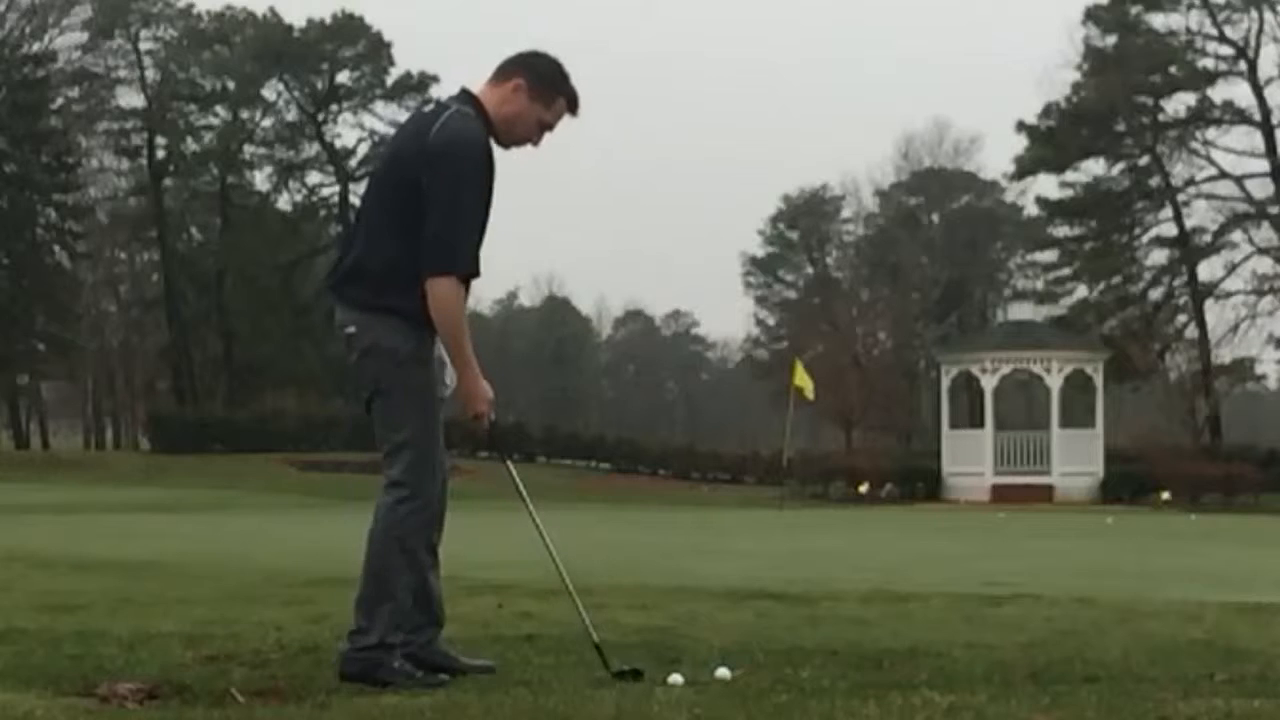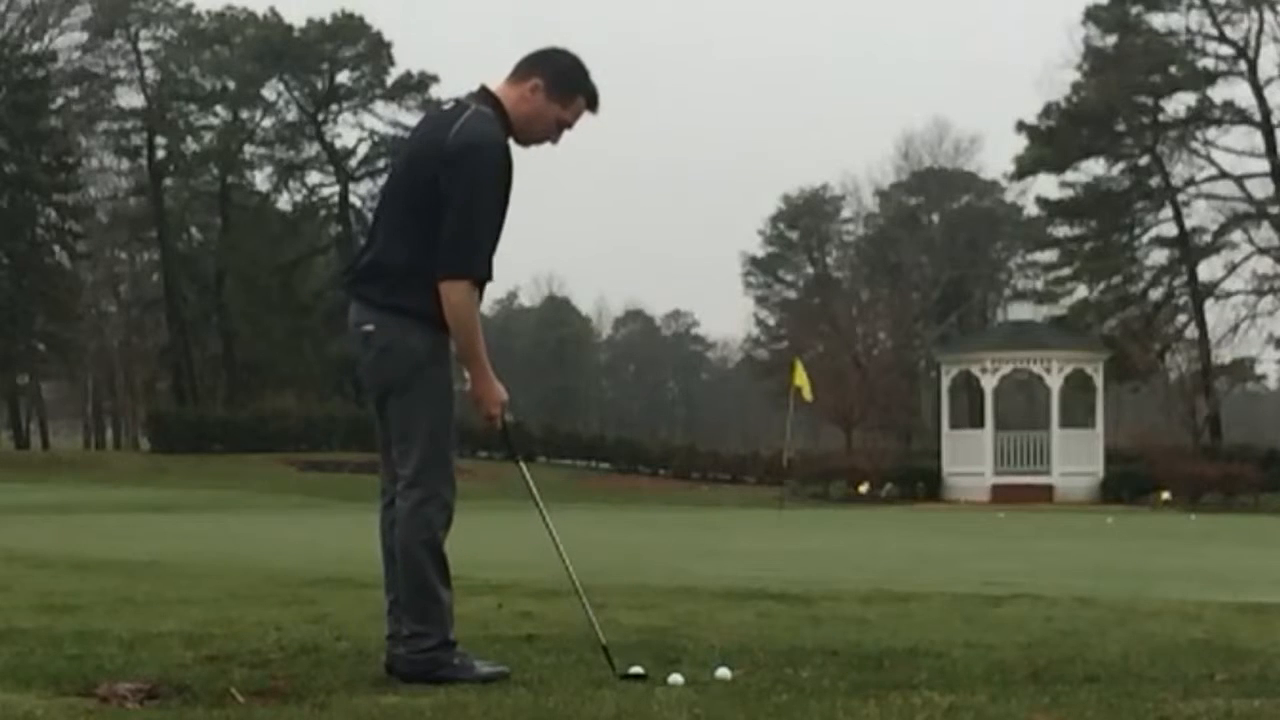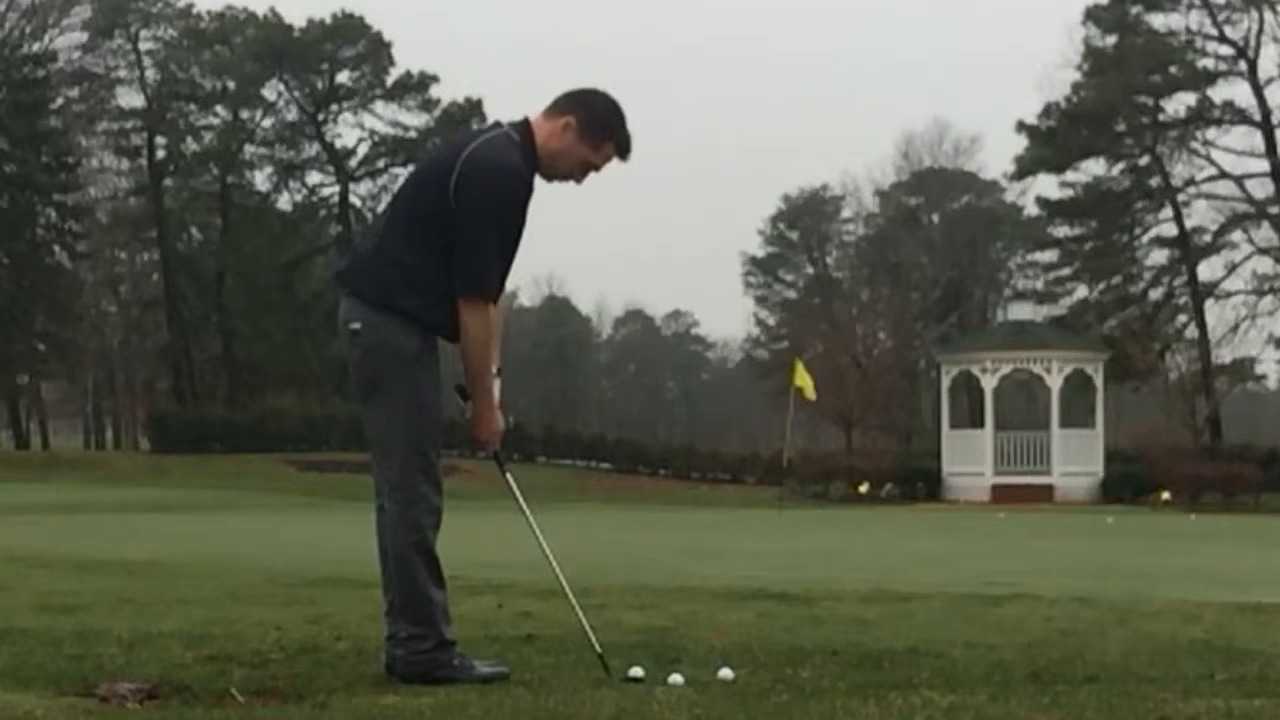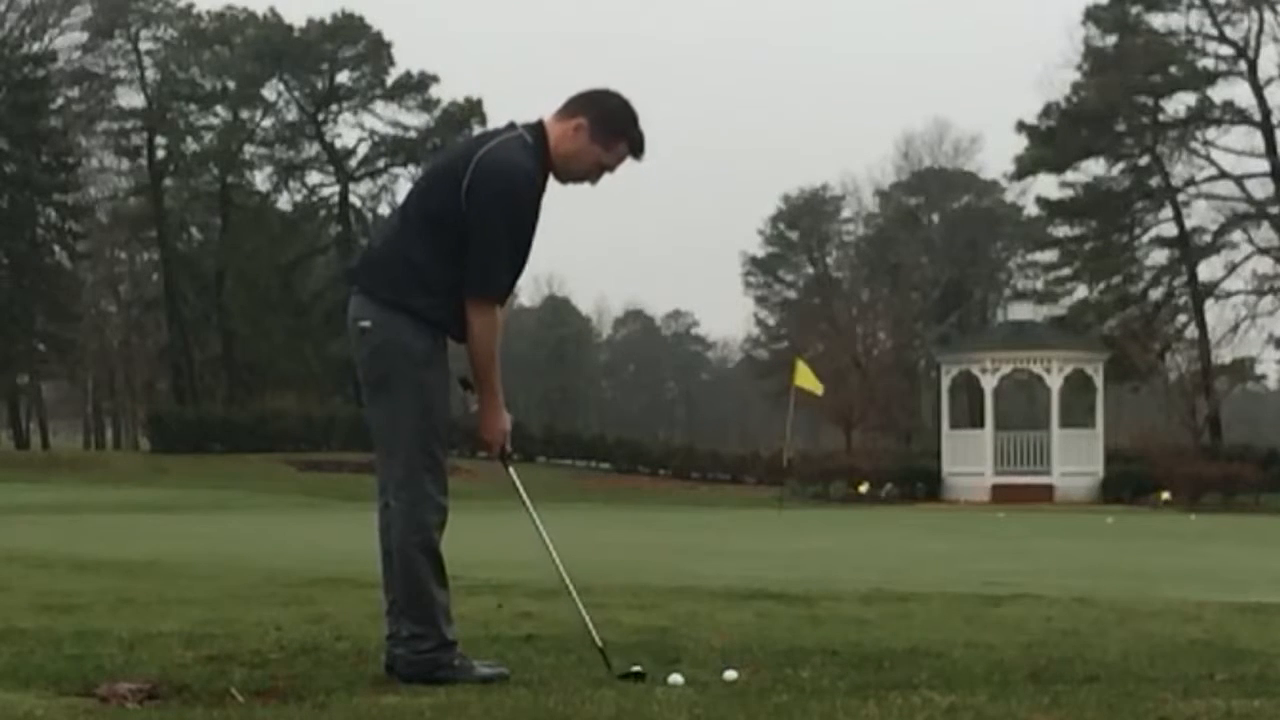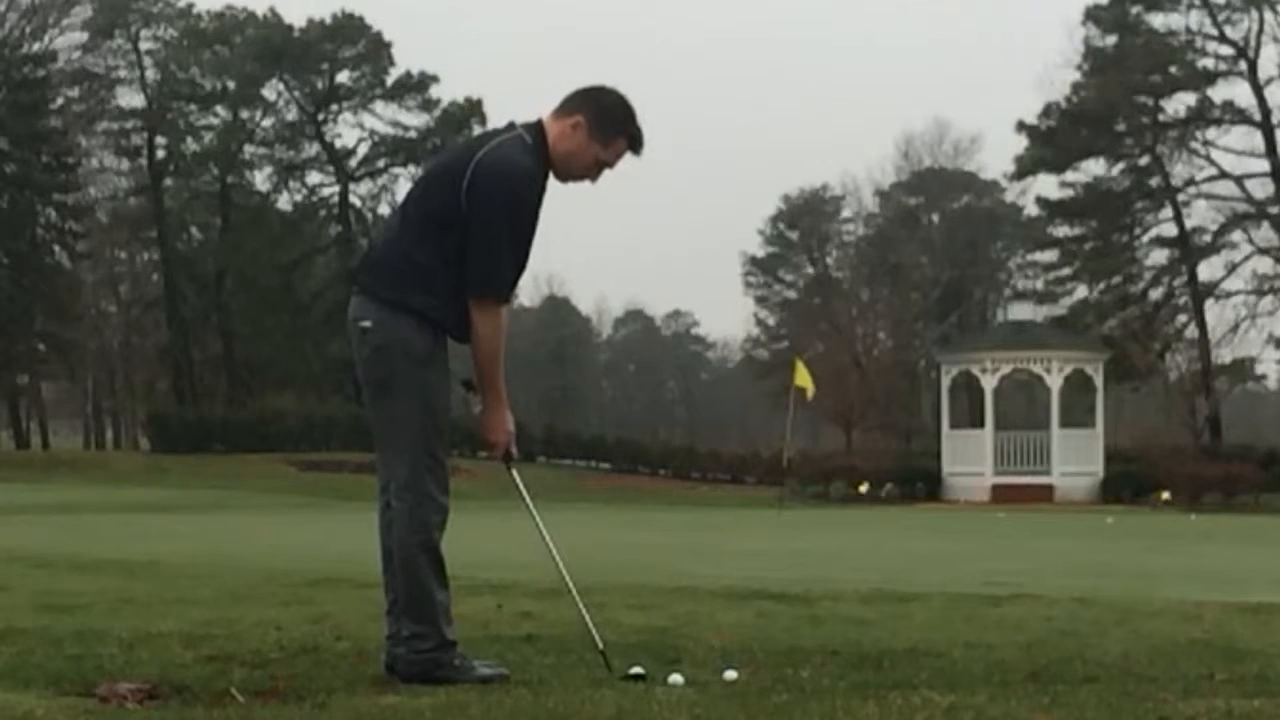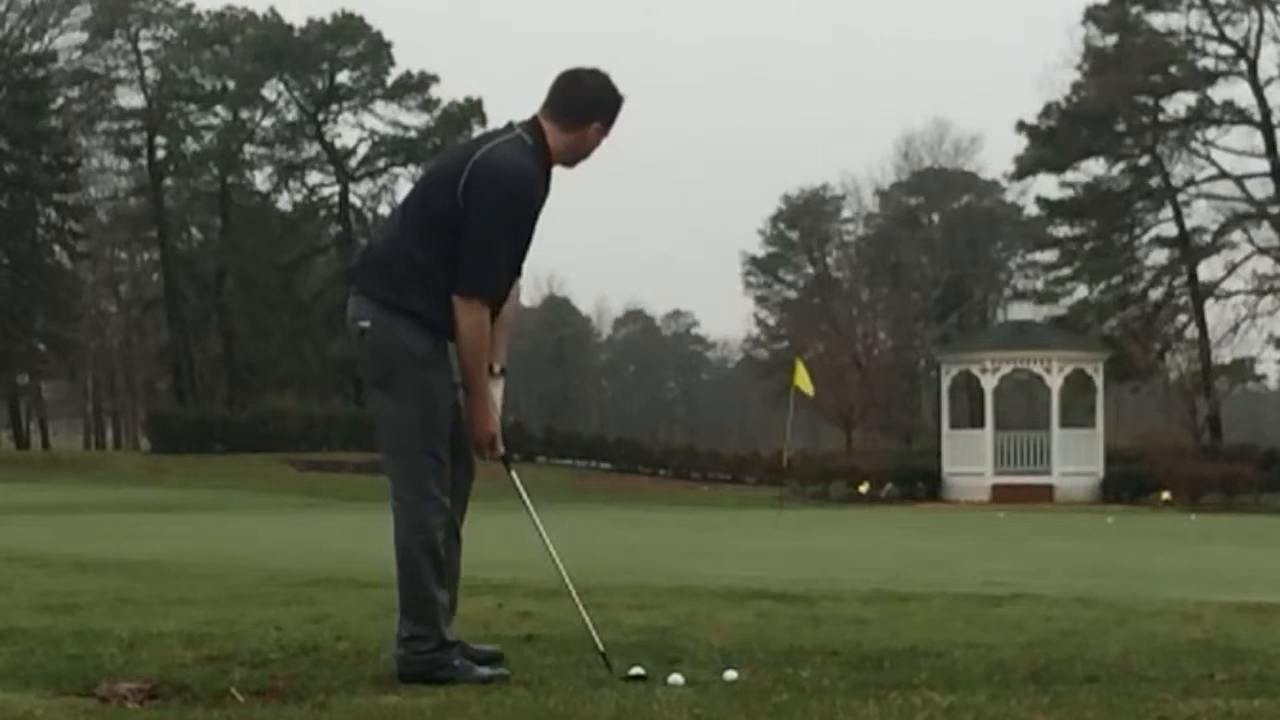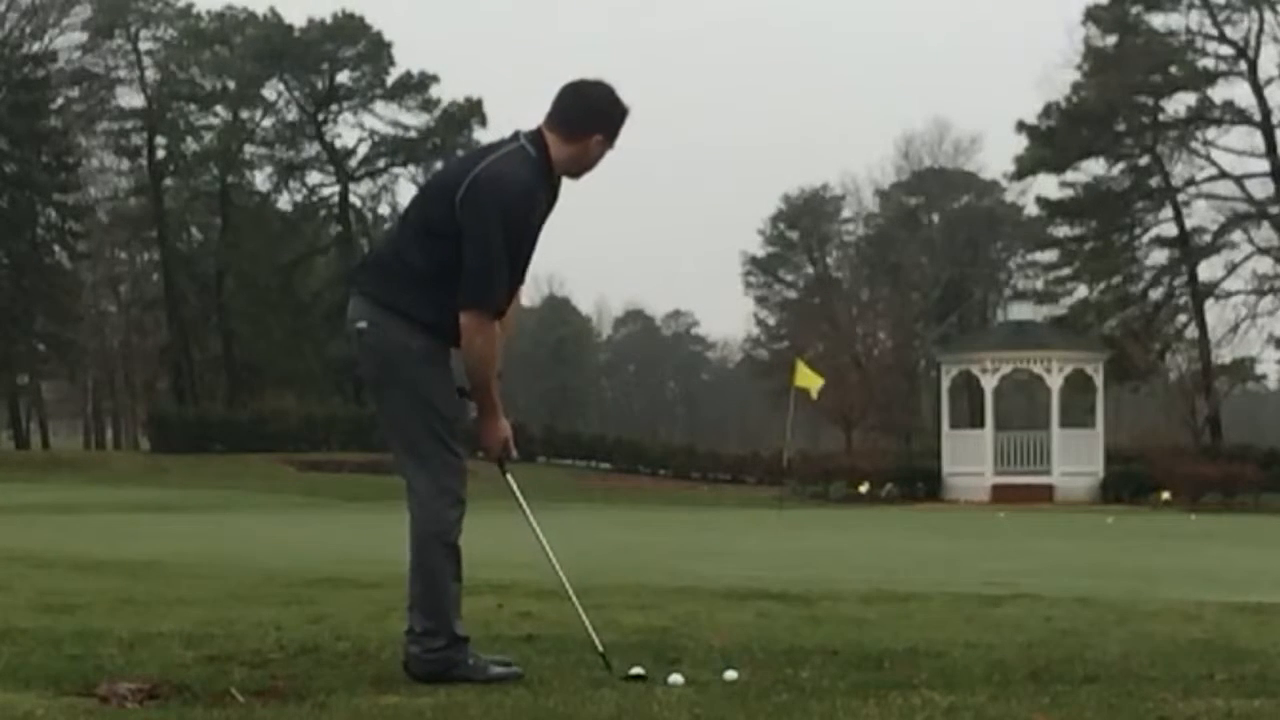
dt=0.7s
person 1, frame 1
left shoulder: (439, 125)
right shoulder: (462, 143)
right elbow: (442, 271)
left wrist: (451, 361)
right wrist: (468, 373)
left hip: (388, 320)
right hip: (390, 325)
left knee: (424, 481)
right knee: (414, 483)
left ankle: (415, 638)
right ankle: (372, 646)
person 1, frame 2
left shoulder: (454, 121)
right shoulder: (482, 147)
right elbow: (456, 275)
left wrist: (469, 362)
right wrist: (482, 374)
left hip: (384, 316)
right hip: (406, 326)
left knee: (409, 487)
right knee: (425, 489)
left ankle: (411, 641)
right ankle: (424, 649)
person 1, frame 3
left shoulder: (496, 156)
right shoulder: (498, 170)
left elbow: (484, 289)
right elbow: (473, 298)
left wrist: (490, 382)
right wrist: (483, 403)
left hip: (387, 319)
right hip: (391, 323)
left knee: (406, 489)
right knee: (412, 491)
left ankle: (413, 641)
right ankle: (423, 648)
person 1, frame 4
left shoulder: (509, 157)
right shoulder: (509, 173)
left elbow: (481, 291)
right elbow: (482, 301)
left wrist: (487, 392)
right wrist: (491, 403)
left hip: (394, 317)
right hip: (401, 321)
left knee: (410, 489)
right knee: (417, 491)
left ankle: (412, 642)
right ankle: (424, 649)
person 1, frame 5
left shoulder: (509, 159)
right shoulder: (511, 173)
left elbow: (485, 292)
right elbow: (486, 301)
left wrist: (491, 394)
right wrist: (495, 404)
left hip: (394, 317)
right hip: (400, 321)
left knee: (408, 490)
right knee: (420, 492)
left ankle: (411, 641)
right ankle: (425, 648)
person 1, frame 6
left shoulder: (517, 161)
right shoulder: (508, 175)
left elbow: (503, 284)
right elbow: (471, 298)
left wrist: (494, 375)
right wrist: (478, 402)
left hip: (407, 320)
right hip: (398, 320)
left knee: (449, 478)
right knee: (425, 489)
left ankle: (431, 633)
right ankle: (425, 648)
person 1, frame 7
left shoulder: (532, 176)
right shoulder: (506, 186)
left elbow: (502, 295)
right elbow: (477, 314)
left wrist: (488, 394)
right wrist: (490, 411)
left hip: (409, 322)
right hip: (395, 321)
left knee: (438, 483)
right knee: (438, 484)
left ankle: (432, 637)
right ankle: (438, 647)
